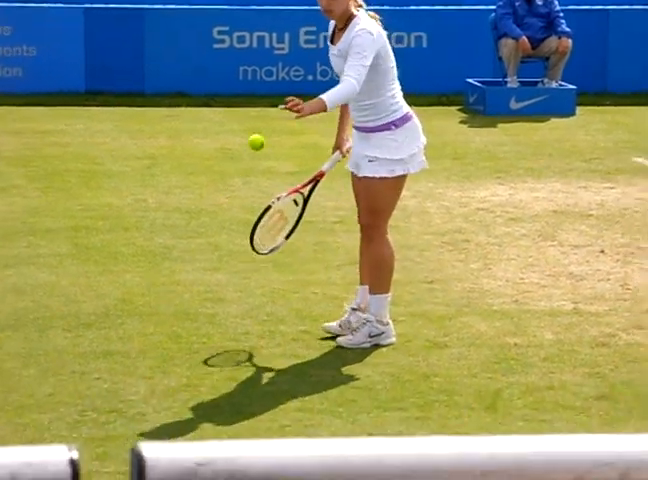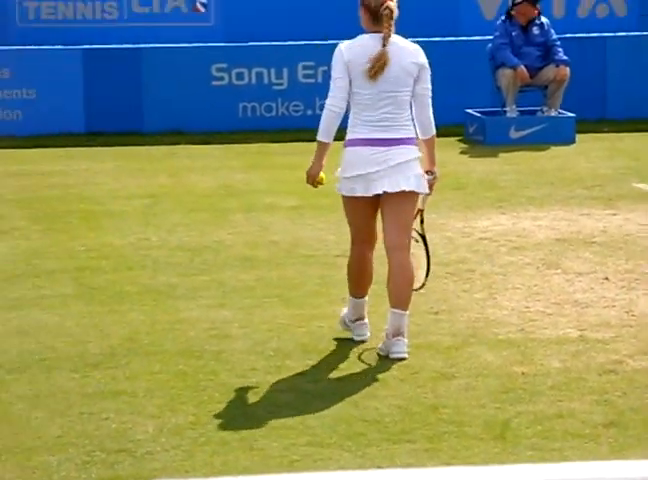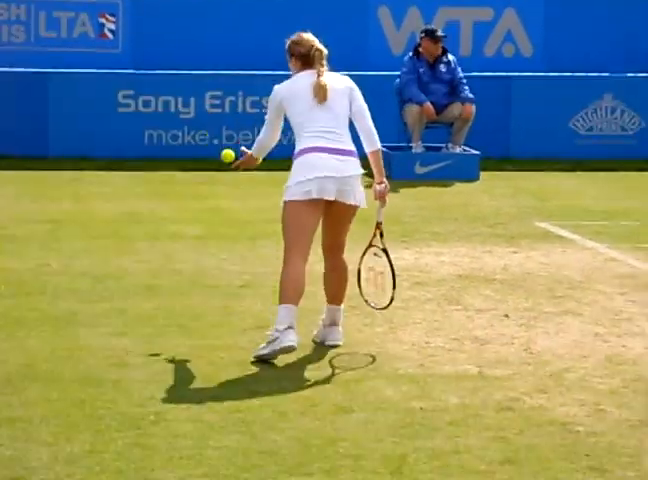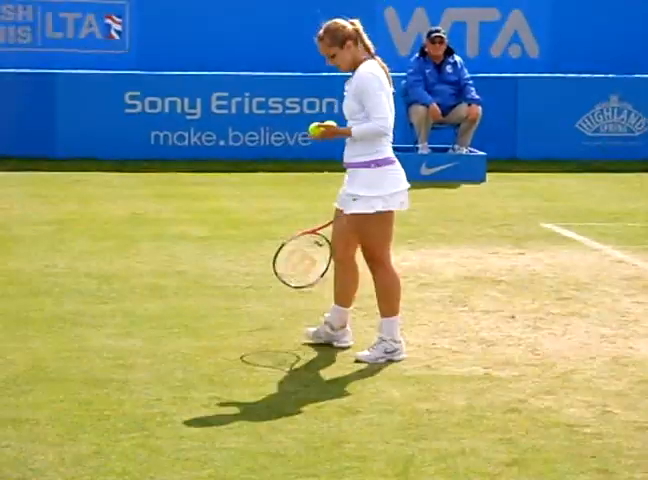
dt=1s
person 1, frame 1
left shoulder: (364, 34)
right shoulder: (337, 29)
left elbow: (351, 87)
left wrist: (312, 107)
right wrist: (341, 133)
left hip: (390, 138)
right hip: (368, 138)
left knee: (373, 228)
right knee: (368, 227)
left ankle: (377, 323)
right ankle: (363, 310)
person 1, frame 2
left shoulder: (346, 51)
right shoulder: (414, 54)
left elbow: (334, 108)
right elbow: (425, 115)
left wrist: (318, 160)
right wrist: (430, 164)
left hip: (360, 157)
right hip: (403, 158)
left knee: (362, 244)
right knee: (398, 249)
left ankle: (357, 317)
right ankle: (397, 335)
person 1, frame 3
left shoulder: (282, 90)
right shoulder: (345, 83)
left elbow: (268, 138)
right elbow: (369, 134)
left wrist: (251, 158)
right wrist: (380, 178)
left hip: (310, 168)
right hip: (347, 169)
left knee: (295, 255)
right knee: (335, 254)
left ankle: (283, 331)
right ankle: (331, 327)
person 1, frame 4
left shoulder: (367, 74)
right shoulder: (362, 75)
left elbow: (382, 126)
left wrist: (339, 132)
left hip: (374, 179)
right hip: (360, 178)
left knee: (377, 260)
right knee: (341, 252)
left ankle: (391, 342)
right ankle: (336, 326)
